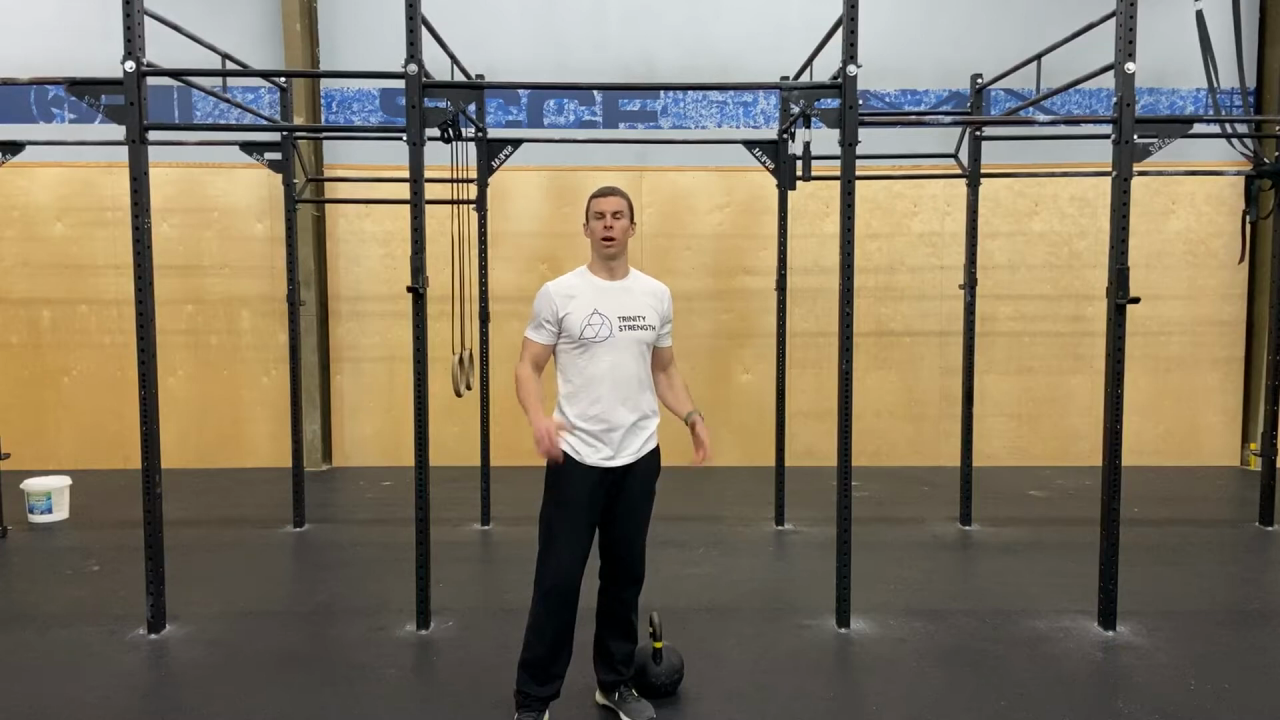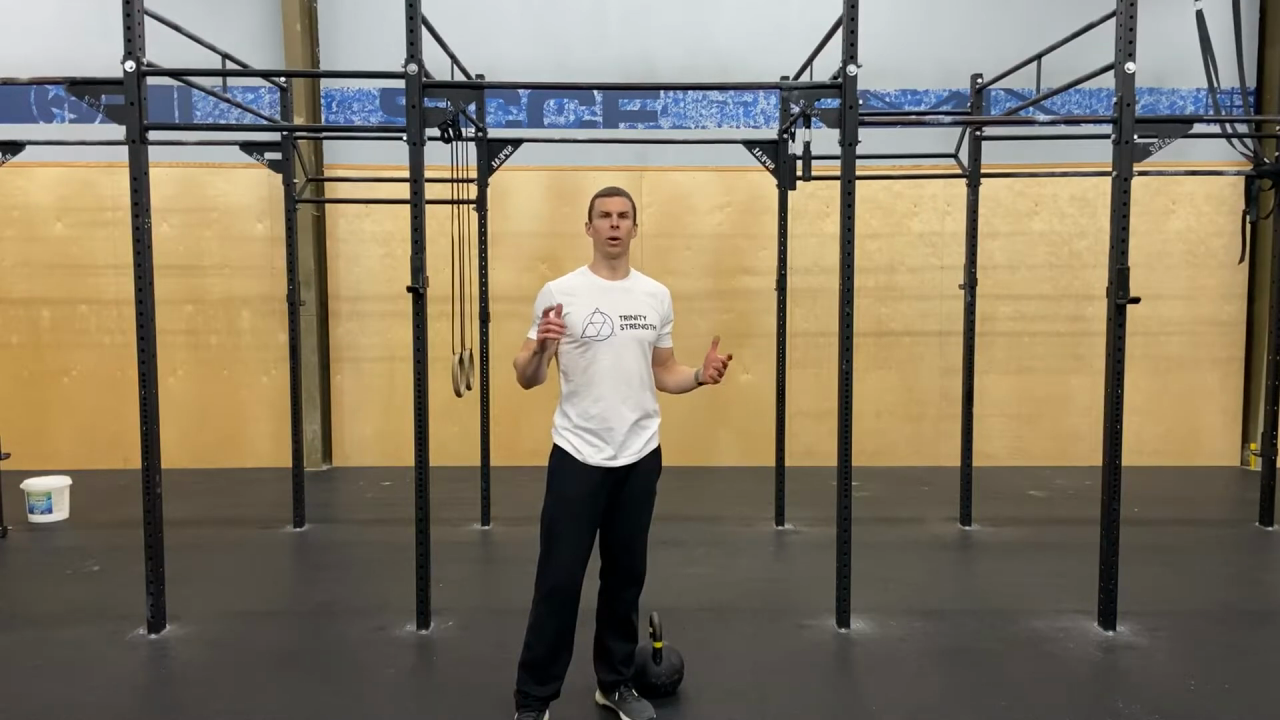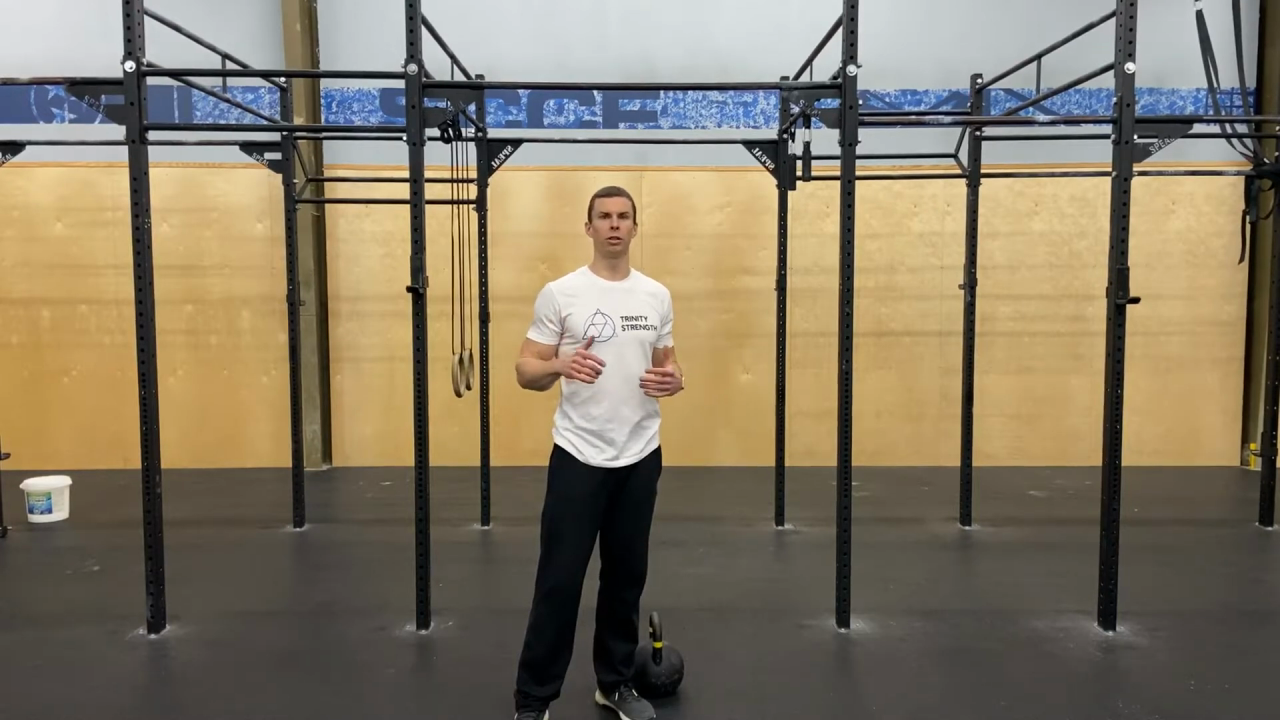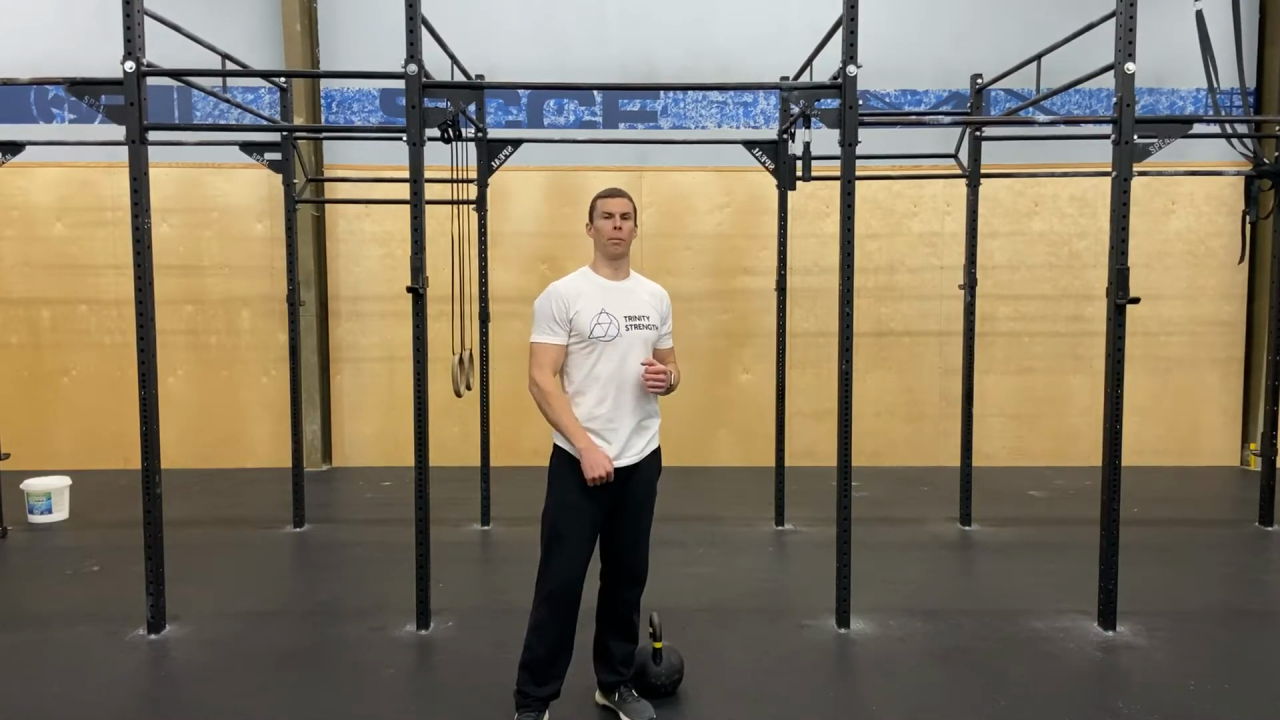
dt=1s
person 1, frame 1
left shoulder: (656, 294)
right shoulder: (558, 293)
left elbow: (665, 371)
right elbow: (527, 369)
left wrist: (692, 420)
right wrist: (538, 418)
left hip: (638, 457)
right hip: (576, 457)
left knee: (625, 575)
right knee: (558, 579)
person 1, frame 2
left shoulder: (657, 295)
right shoulder: (559, 292)
left elbow: (662, 372)
right elbow: (526, 377)
left wrist: (701, 374)
right wrist: (539, 346)
left hip: (639, 456)
right hip: (578, 456)
left knee: (625, 575)
right knee: (560, 579)
person 1, frame 3
left shoulder: (657, 295)
right shoulder: (560, 293)
left elbow: (669, 364)
right elbow: (525, 370)
left wrist: (674, 380)
right wrist: (562, 364)
left hip: (640, 457)
right hip: (578, 456)
left knee: (626, 576)
right knee: (560, 580)
person 1, frame 4
left shoulder: (656, 297)
right shoulder: (562, 295)
left elbow: (670, 367)
right elbow: (542, 380)
left wrist: (666, 377)
right wrist: (588, 447)
left hip: (640, 459)
right hip: (579, 461)
left knee: (628, 577)
right knee: (560, 582)
